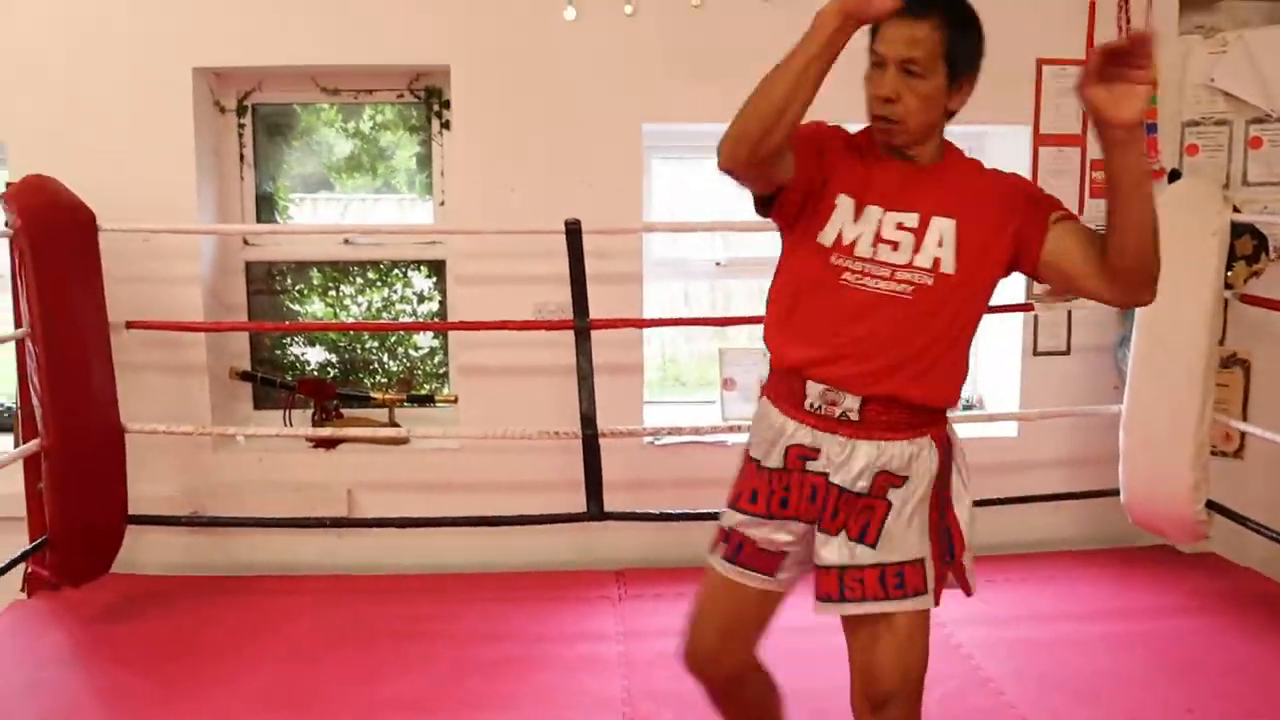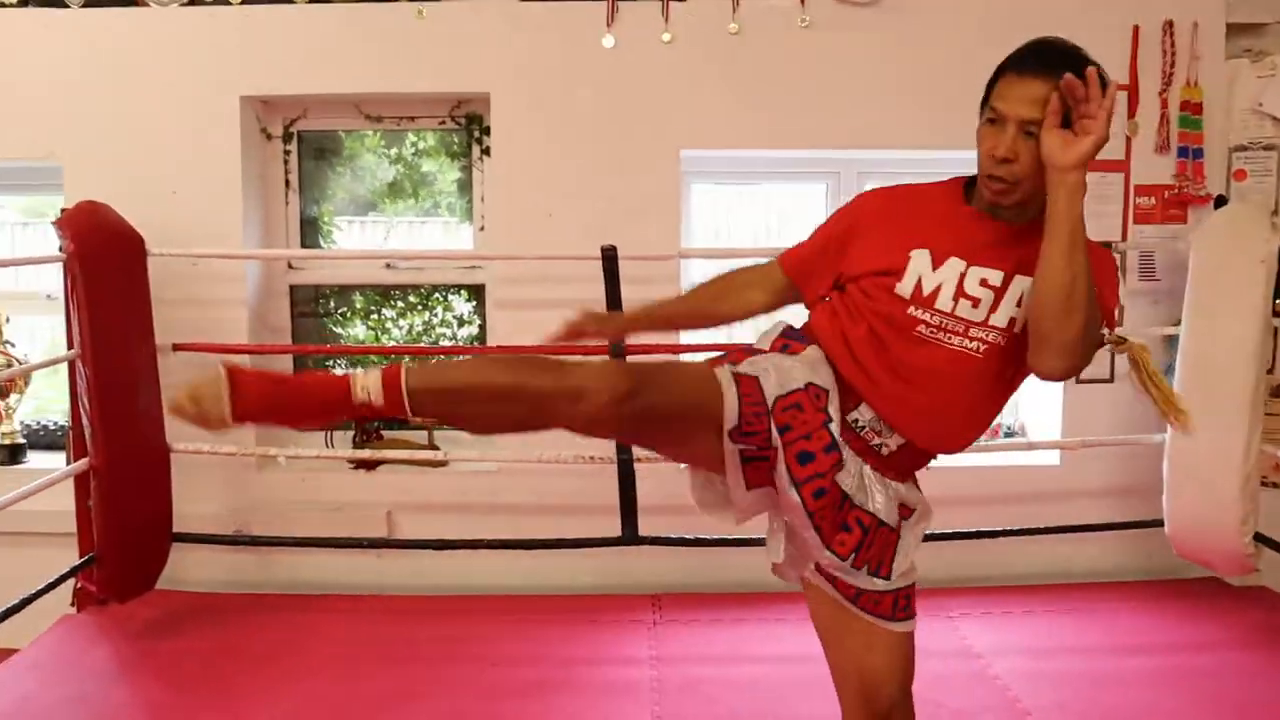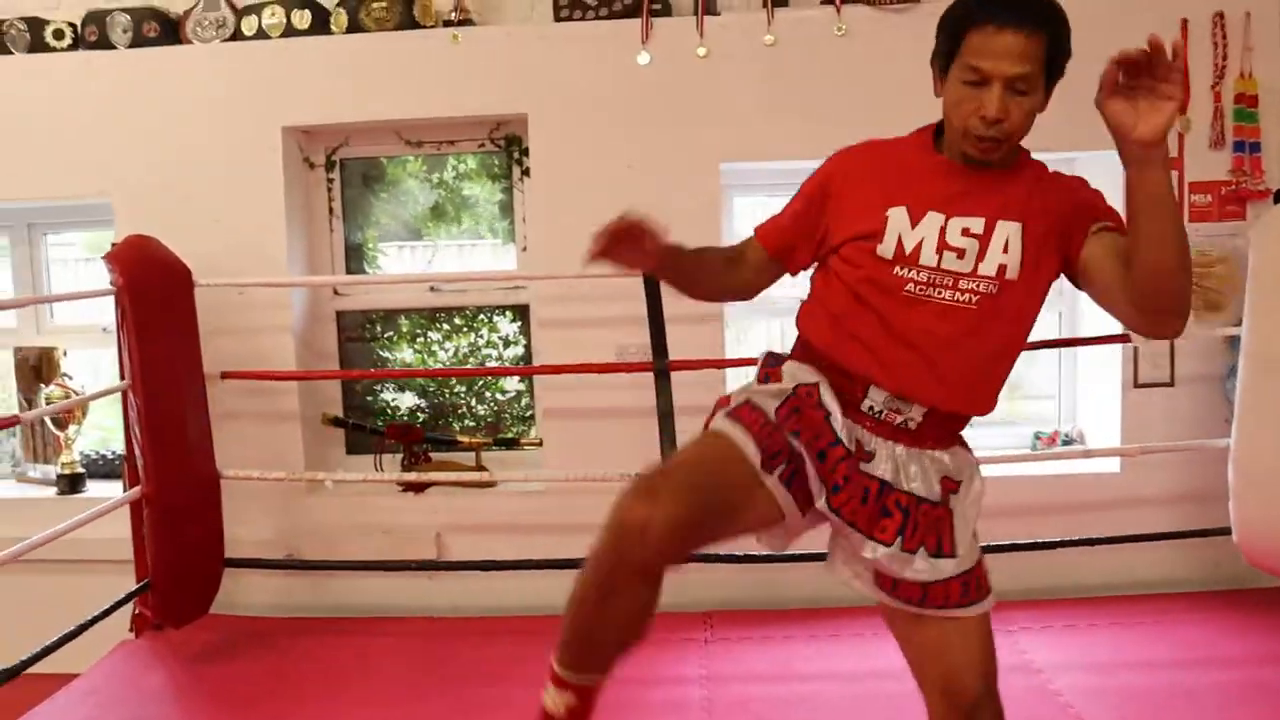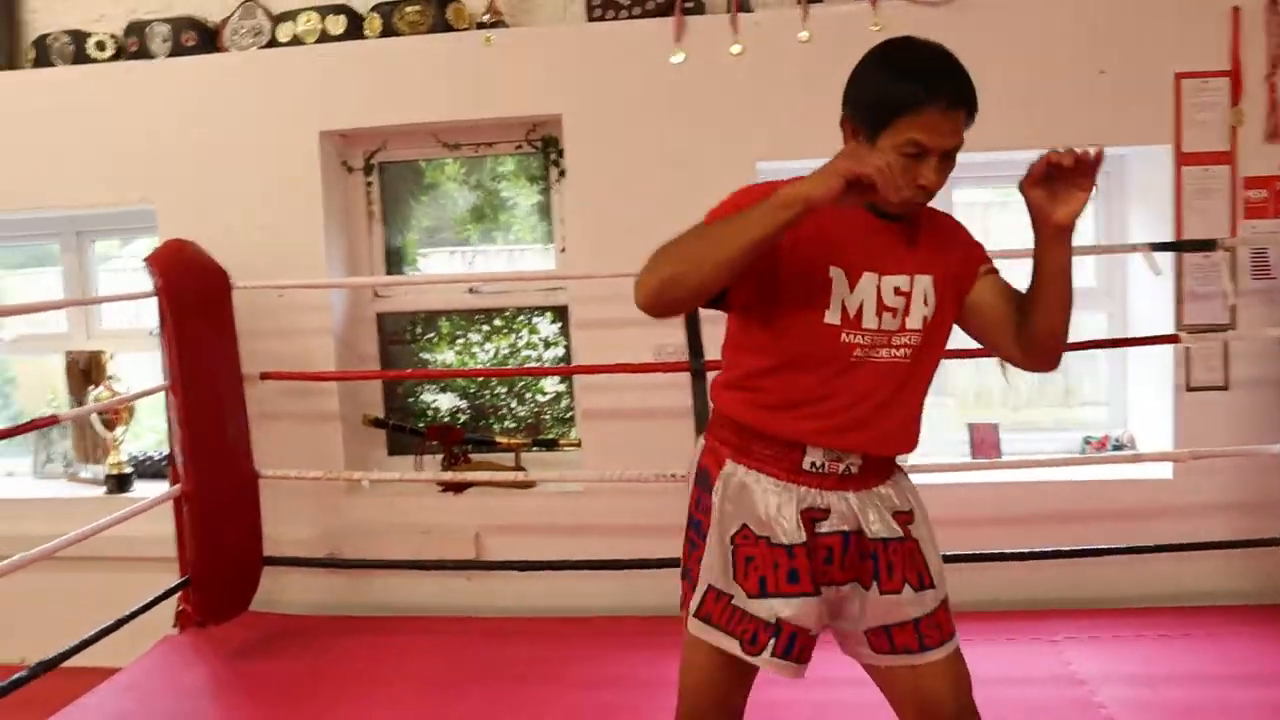
dt=0.3s
person 1, frame 1
left shoulder: (998, 202)
right shoulder: (815, 156)
left elbow: (1127, 284)
right elbow: (739, 156)
left wrist: (1123, 138)
left hip: (894, 465)
right hip: (788, 441)
right knee: (714, 658)
person 1, frame 2
left shoulder: (1087, 266)
right shoulder: (887, 212)
left elbow: (1058, 356)
right elbow: (766, 282)
left wrist: (1066, 179)
right wrist: (628, 318)
left hip: (874, 482)
right hip: (790, 405)
right knee: (601, 394)
right ankle: (326, 394)
person 1, frame 3
left shoulder: (1059, 205)
right shoulder: (857, 171)
left elbow: (1159, 314)
right elbow: (738, 274)
left wrist: (1143, 150)
right wrist: (661, 256)
left hip: (916, 467)
right hip: (809, 410)
right knee: (651, 522)
person 1, frame 4
left shoulder: (946, 244)
right shoulder: (773, 211)
left elbow: (1037, 349)
right elbow: (657, 293)
left wrist: (1054, 230)
right wrist: (802, 195)
left hip: (876, 507)
right hip: (760, 497)
